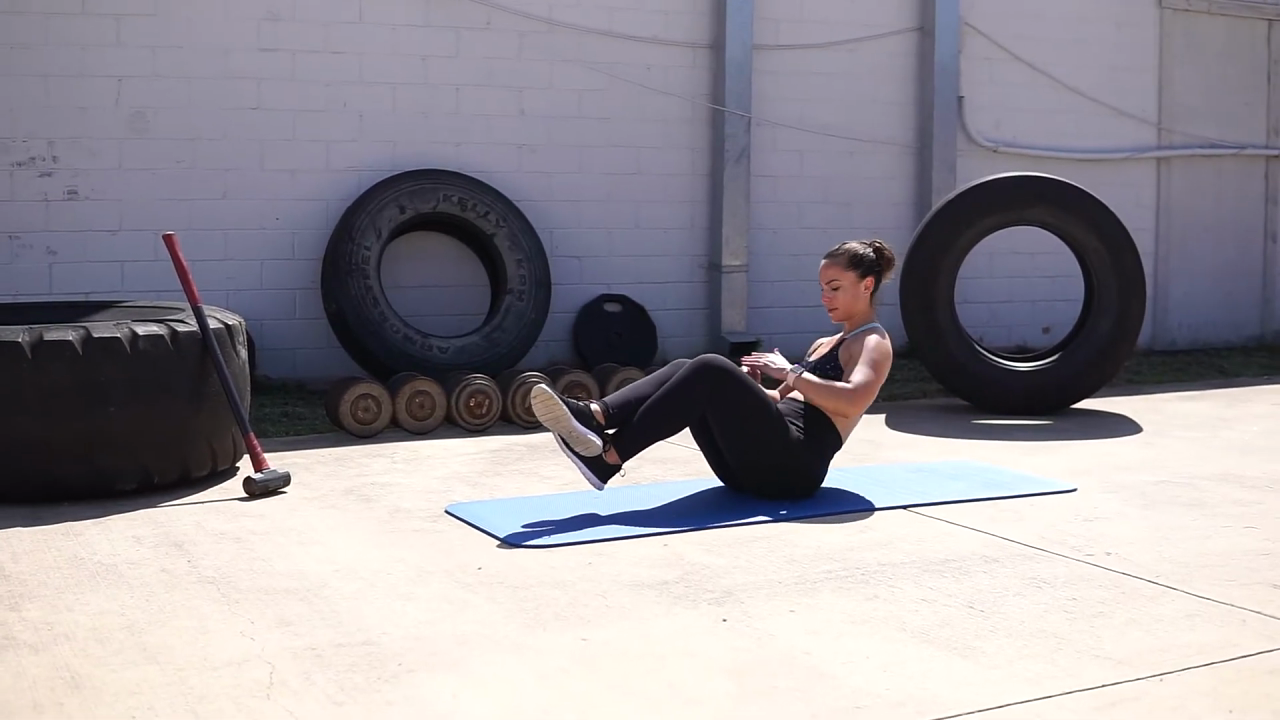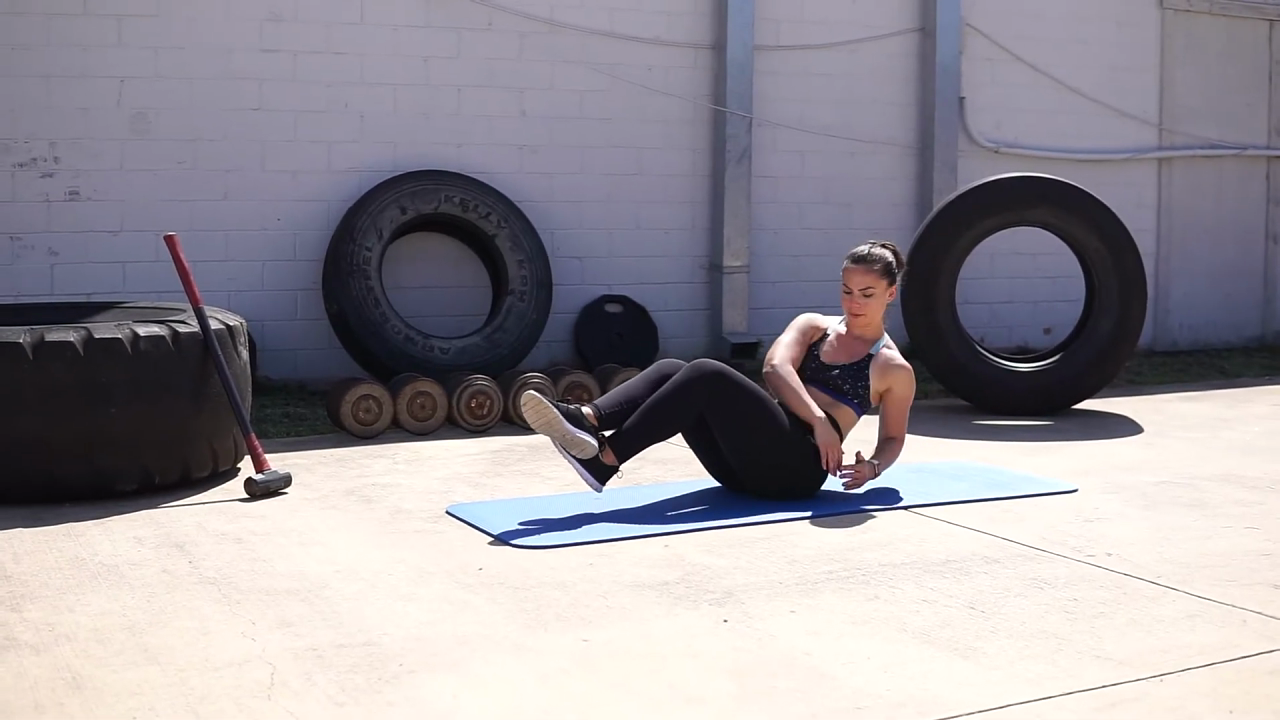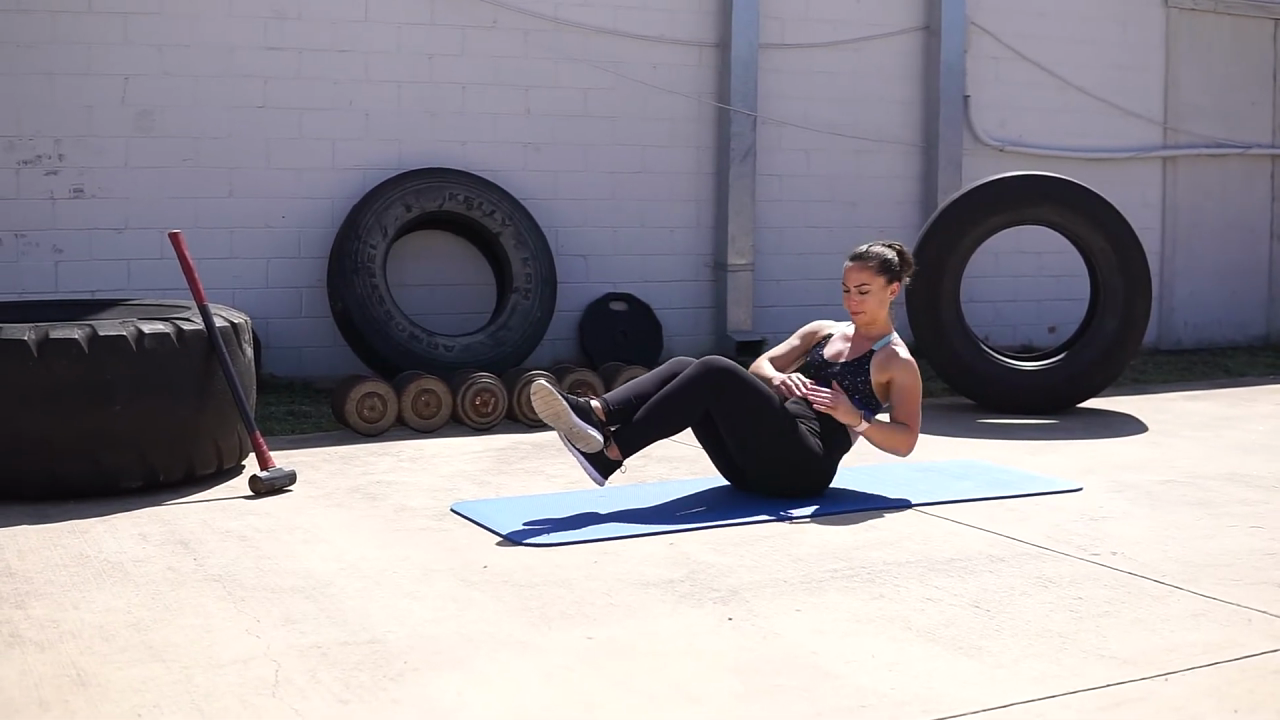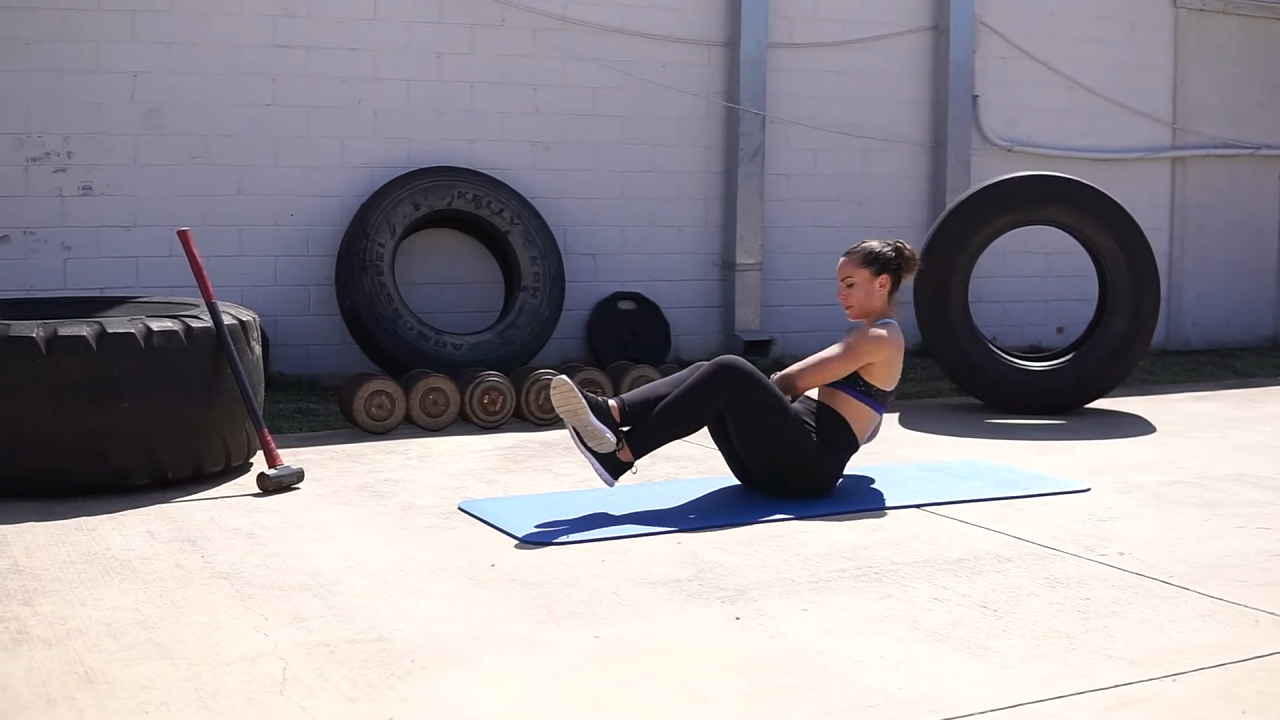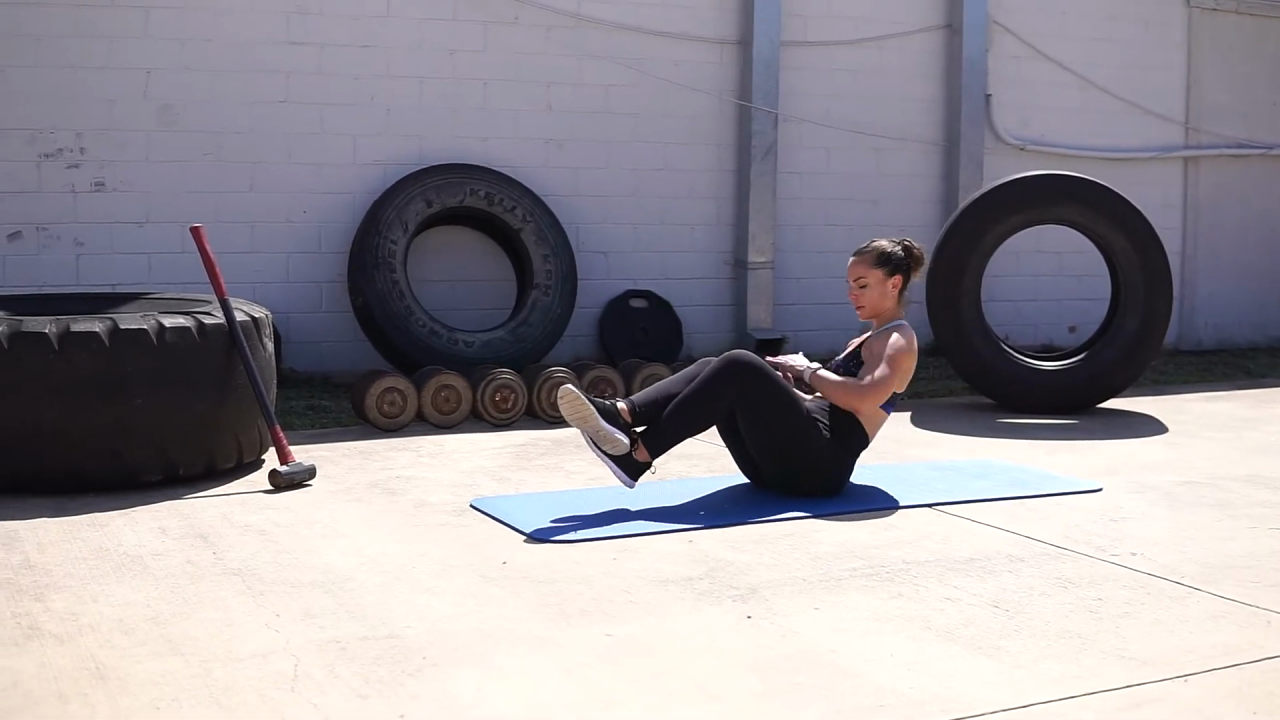
dt=0.3s
person 1, frame 1
left shoulder: (873, 344)
right shoulder: (828, 344)
left elbow: (852, 403)
left wrist: (793, 375)
right wrist: (754, 383)
left hip: (792, 466)
right hip: (752, 467)
left knee: (710, 370)
right knee: (682, 369)
left ankle: (608, 456)
right ankle: (593, 416)
person 1, frame 2
left shoulder: (895, 369)
right shoulder: (812, 327)
left elbow: (893, 440)
right elbow: (776, 371)
left wrist: (871, 468)
right wrist: (819, 422)
left hip: (794, 465)
right hip: (747, 462)
left knee: (706, 374)
right knee: (670, 371)
left ankle: (606, 458)
right ankle: (585, 419)
person 1, frame 3
left shoulder: (898, 363)
right shoulder: (825, 332)
left elbow: (904, 440)
right elbow: (761, 366)
left wrist: (855, 419)
right wrist: (780, 380)
left hip: (802, 465)
right hip: (756, 462)
left knee: (714, 371)
right knee: (683, 368)
left ankle: (611, 452)
right ankle: (593, 412)
person 1, frame 4
left shoulder: (878, 339)
right shoulder: (872, 340)
left elbow: (799, 380)
left wrist: (756, 390)
left hip: (808, 467)
right hip: (779, 462)
left knee: (729, 371)
right knee: (705, 373)
left ankle: (621, 452)
right ankle: (609, 412)
person 1, frame 5
left shoulder: (898, 341)
right shoulder: (867, 341)
left elbow: (865, 397)
left wrist: (810, 371)
right wrist: (787, 383)
left hip: (819, 465)
right hip: (778, 462)
left knee: (739, 365)
right knee: (710, 368)
left ankle: (637, 453)
right ankle: (620, 414)
